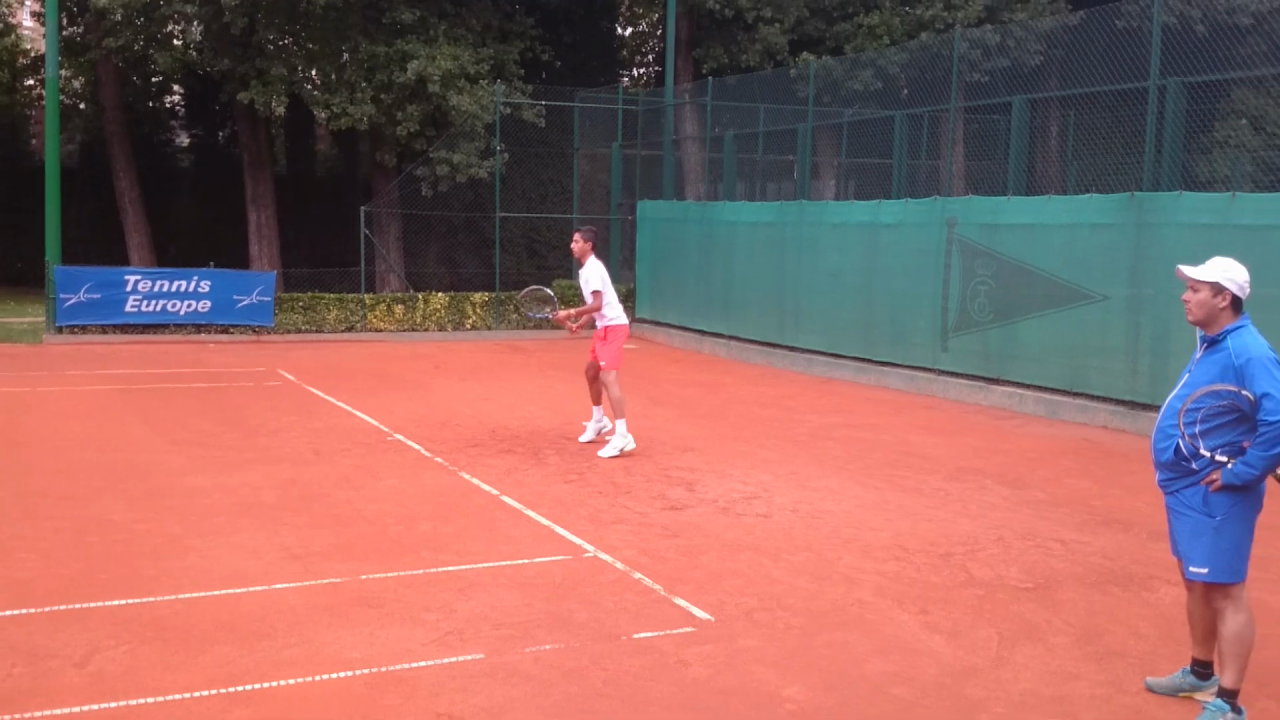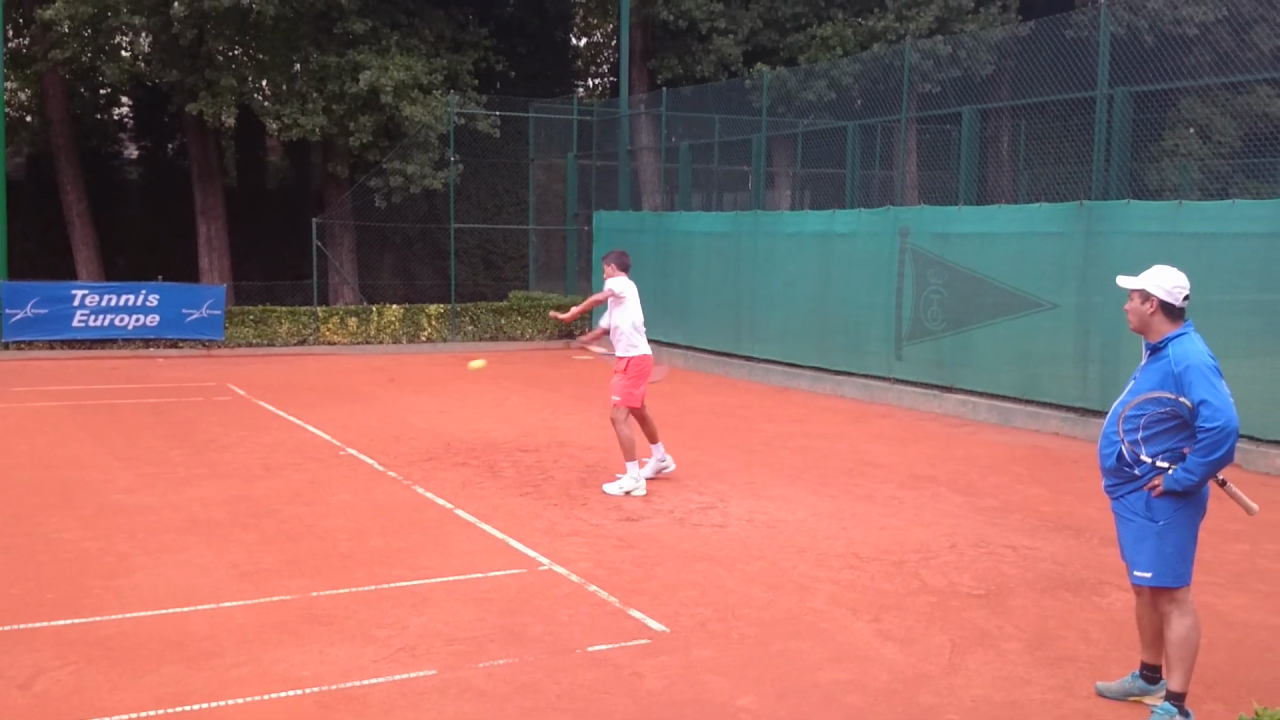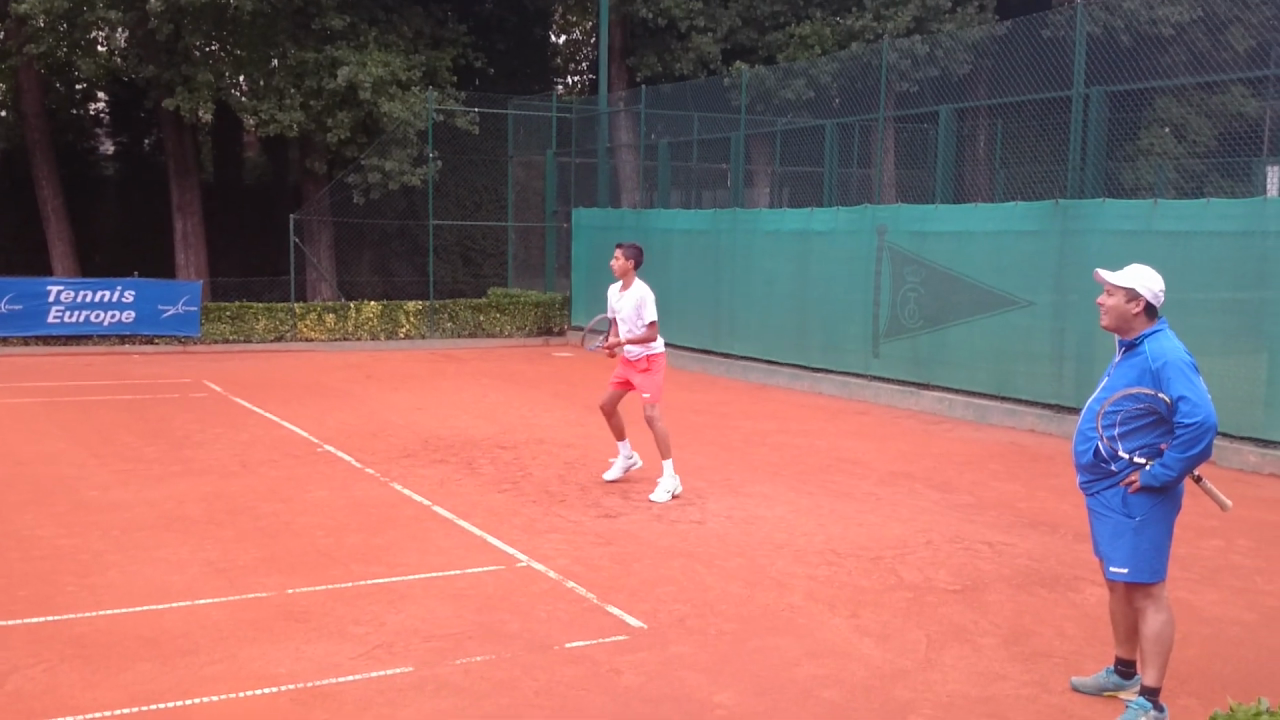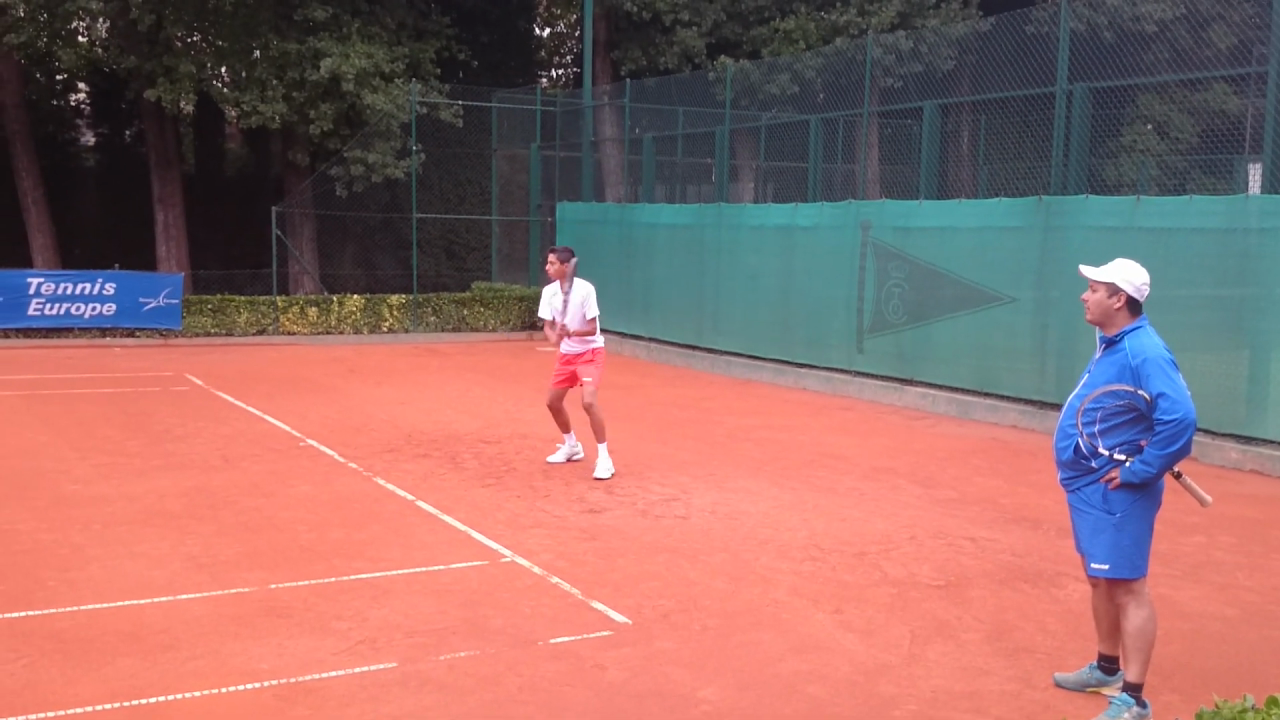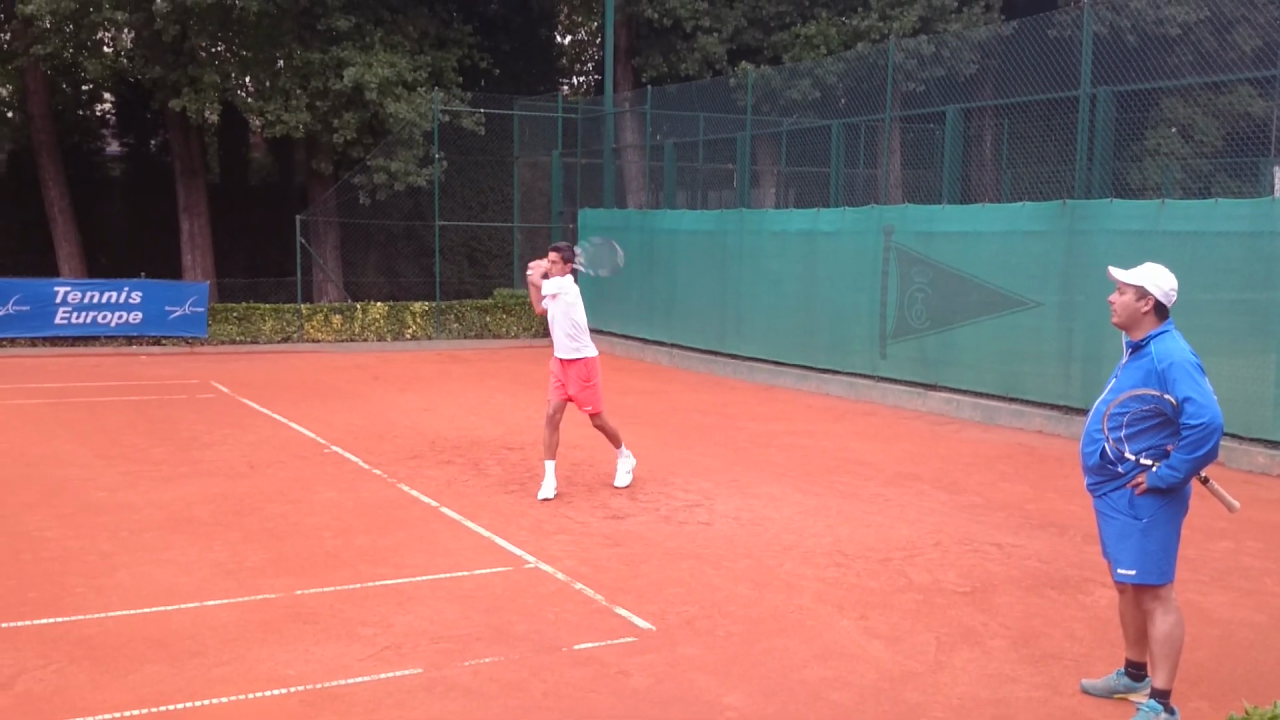
dt=1s
person 1, frame 1
right shoulder: (1210, 345)
left wrist: (1240, 473)
left hip: (1214, 496)
right hip: (1187, 488)
left knee: (1224, 593)
right knee: (1197, 584)
right ankle: (1200, 673)
person 1, frame 2
left shoulder: (1187, 358)
right shoulder: (1158, 353)
left elbow: (1221, 426)
left wrist: (1181, 479)
left hip: (1158, 501)
right hip: (1134, 495)
left knee: (1171, 597)
right knee: (1145, 591)
right ankle: (1150, 678)
person 1, frame 3
left shoulder: (1164, 355)
right shoulder: (1129, 350)
left elbow: (1200, 422)
left wrist: (1158, 475)
left hip: (1134, 497)
right hip: (1108, 490)
left knee: (1145, 593)
right knee: (1119, 586)
right ankle: (1124, 673)
person 1, frame 4
left shoulder: (1144, 353)
right shoulder: (1110, 346)
left elbow: (1179, 419)
left wrist: (1138, 472)
left hip: (1114, 493)
right hip: (1089, 487)
left knee: (1127, 589)
right knee: (1101, 582)
right ankle: (1107, 669)
person 1, frame 5
left shoulder: (1170, 357)
right shoulder: (1137, 351)
left elbow: (1206, 423)
left wrist: (1164, 476)
left hip: (1141, 499)
right hip: (1116, 492)
left knee: (1153, 594)
right knee: (1128, 588)
right ankle: (1134, 675)
person 2, frame 1
left shoulder: (593, 269)
right shoulder: (586, 270)
left elbow: (597, 305)
left wrist: (570, 314)
right wrist: (579, 324)
left hip: (613, 326)
right hip: (605, 327)
left knee: (609, 379)
right knee: (591, 372)
left ankle: (622, 436)
right ankle: (599, 421)
person 2, frame 2
left shoulder: (620, 283)
right shoulder: (615, 298)
left elbow: (602, 296)
right elbow: (606, 328)
left wrist: (572, 314)
right wrist: (588, 338)
left hip: (634, 358)
right hip: (634, 357)
left knee: (619, 416)
right knee: (638, 410)
left ankle: (632, 478)
right ankle: (660, 459)
person 2, frame 3
left shoulder: (643, 293)
right shoulder: (613, 291)
left elbow: (652, 334)
left wrist: (621, 341)
right wrist: (610, 342)
left hip: (650, 358)
right hip: (628, 358)
left knee: (652, 416)
right knee: (606, 405)
left ankle: (670, 478)
right ankle: (627, 457)
person 2, frame 4
left shoulder: (585, 289)
right shoulder: (548, 292)
left elbow: (592, 328)
right elbow: (548, 327)
left wrist: (570, 332)
right wrist: (555, 336)
left hip: (591, 352)
right hip: (567, 354)
left knee: (589, 402)
right knee: (553, 401)
left ankle: (604, 457)
right ankle: (571, 445)
person 2, frame 5
left shoulder: (565, 287)
right shoulder: (557, 290)
left elbow: (537, 280)
right elbow: (539, 308)
left wrist: (536, 271)
right wrist: (537, 271)
left hip: (582, 363)
right hip: (561, 362)
left knee: (597, 420)
right knee: (552, 417)
left ankle: (624, 457)
right ankle: (550, 478)
